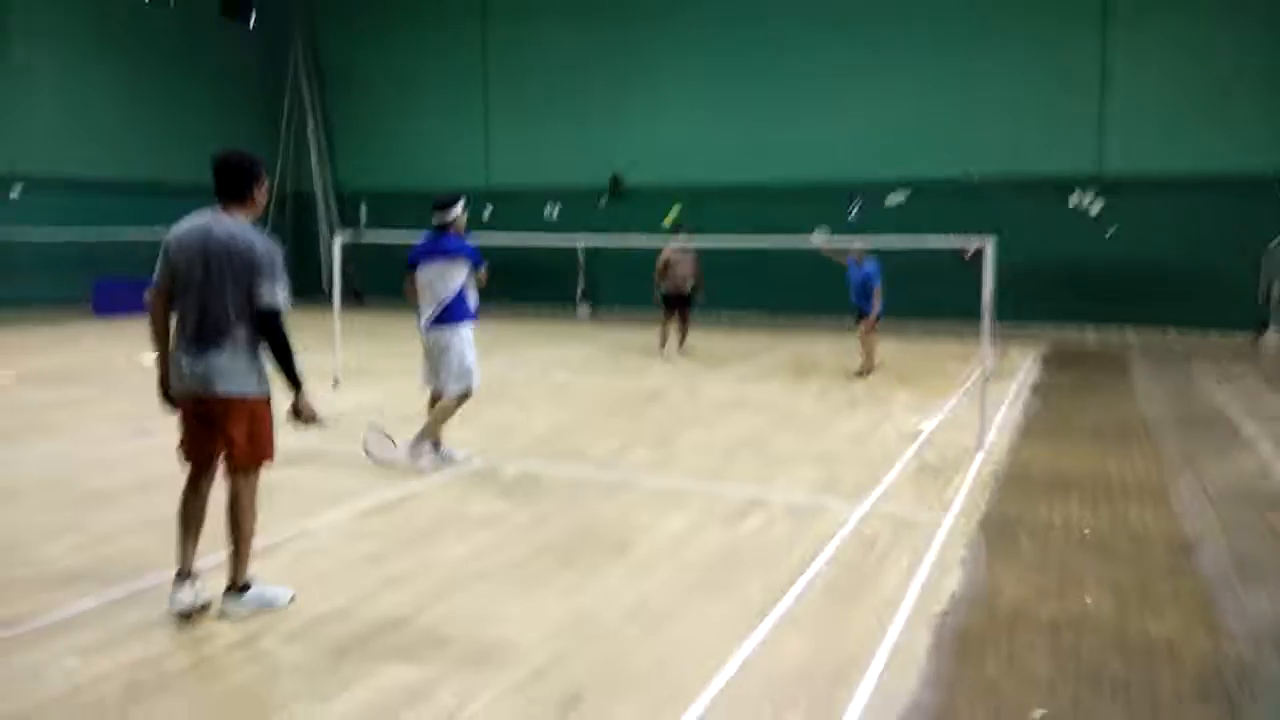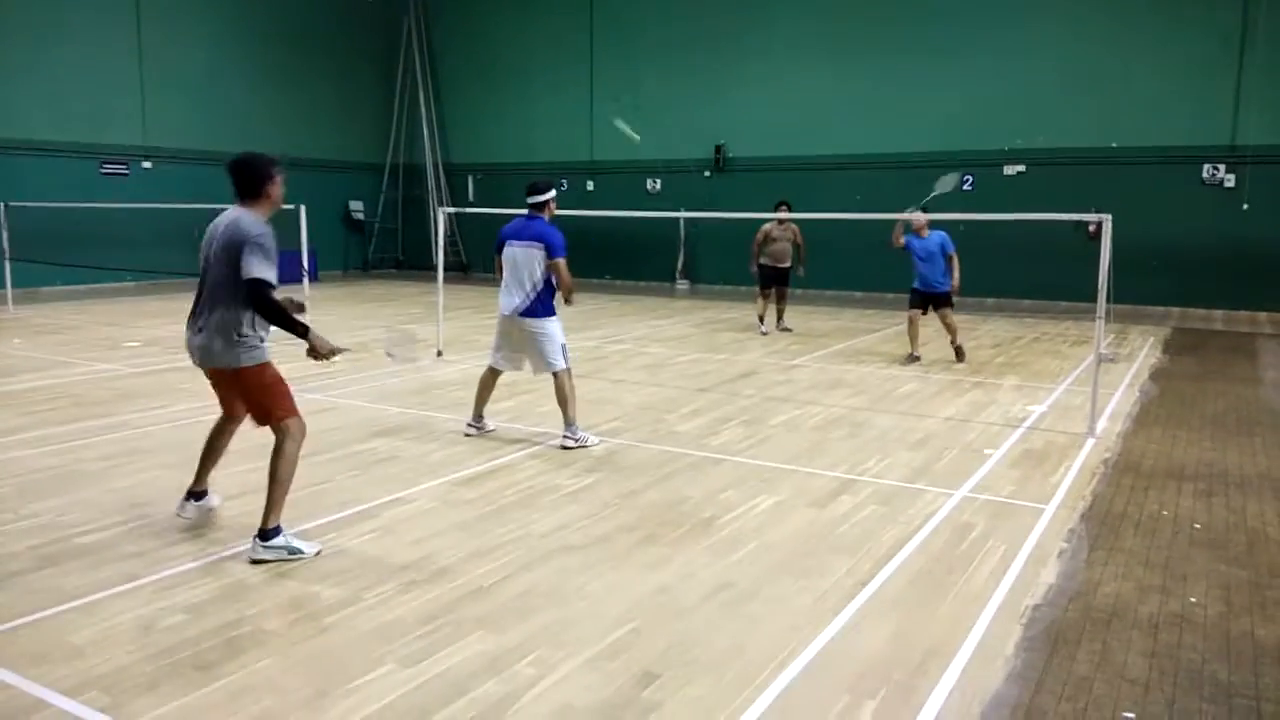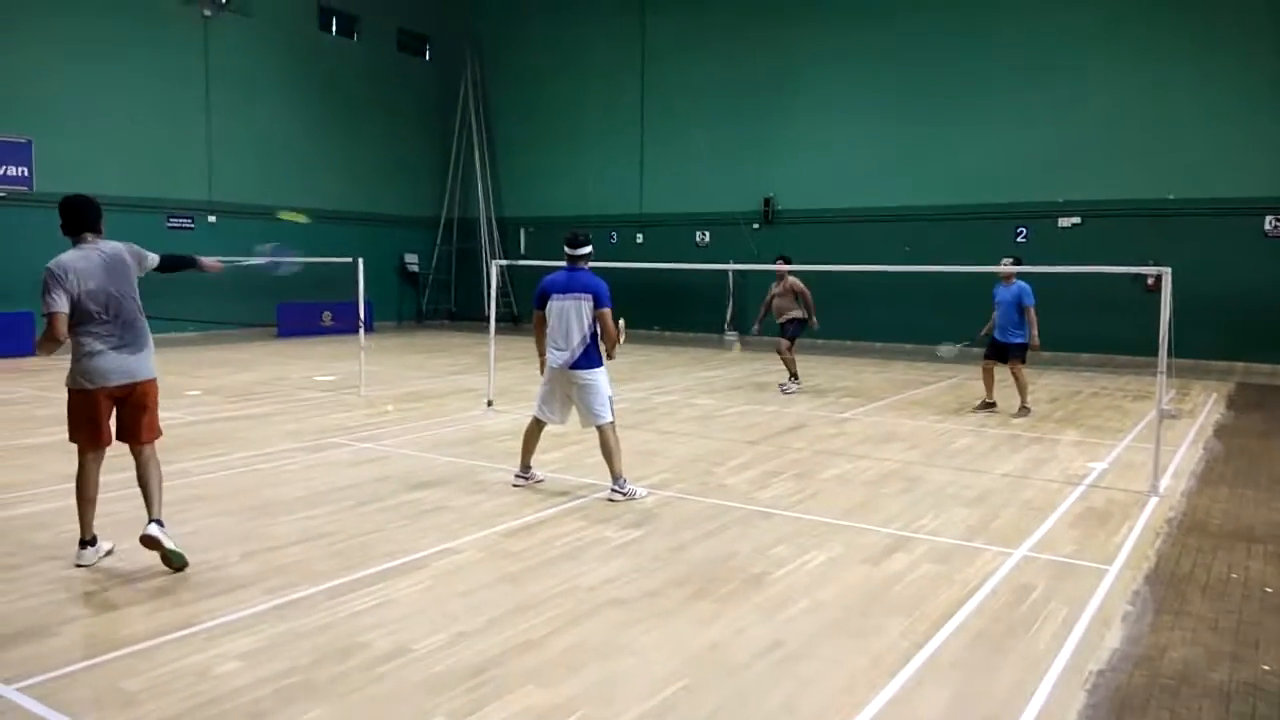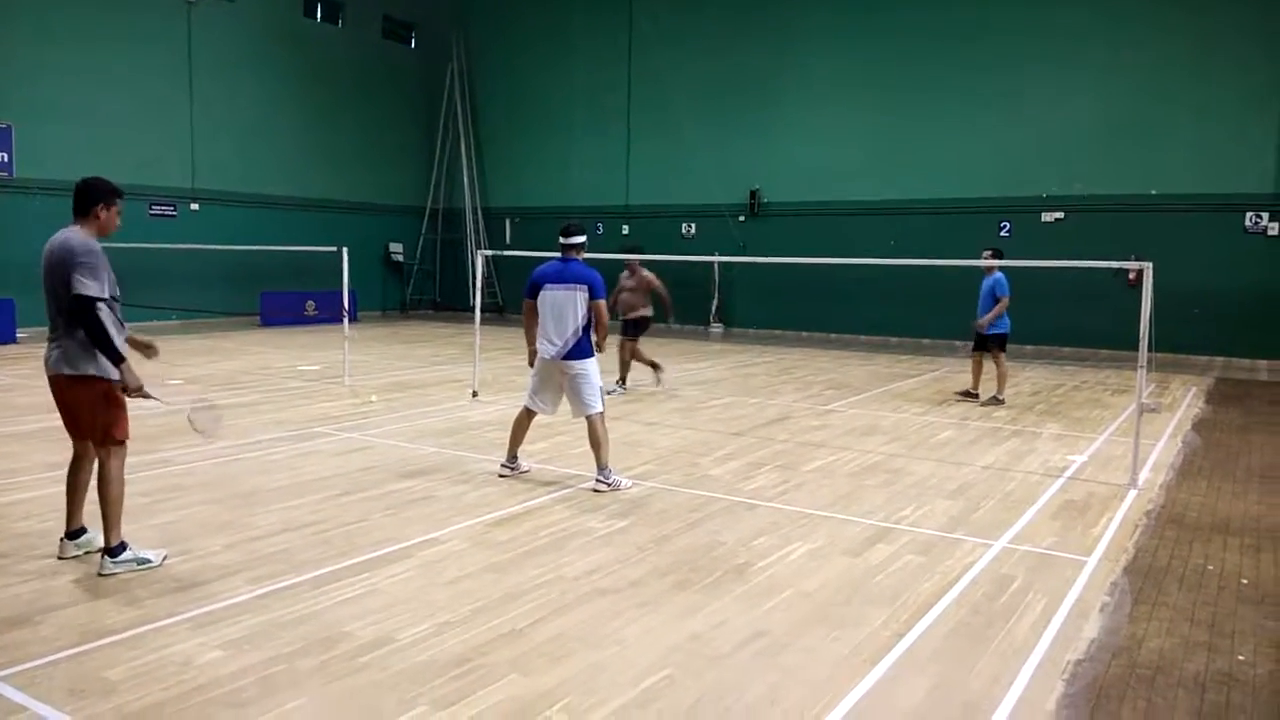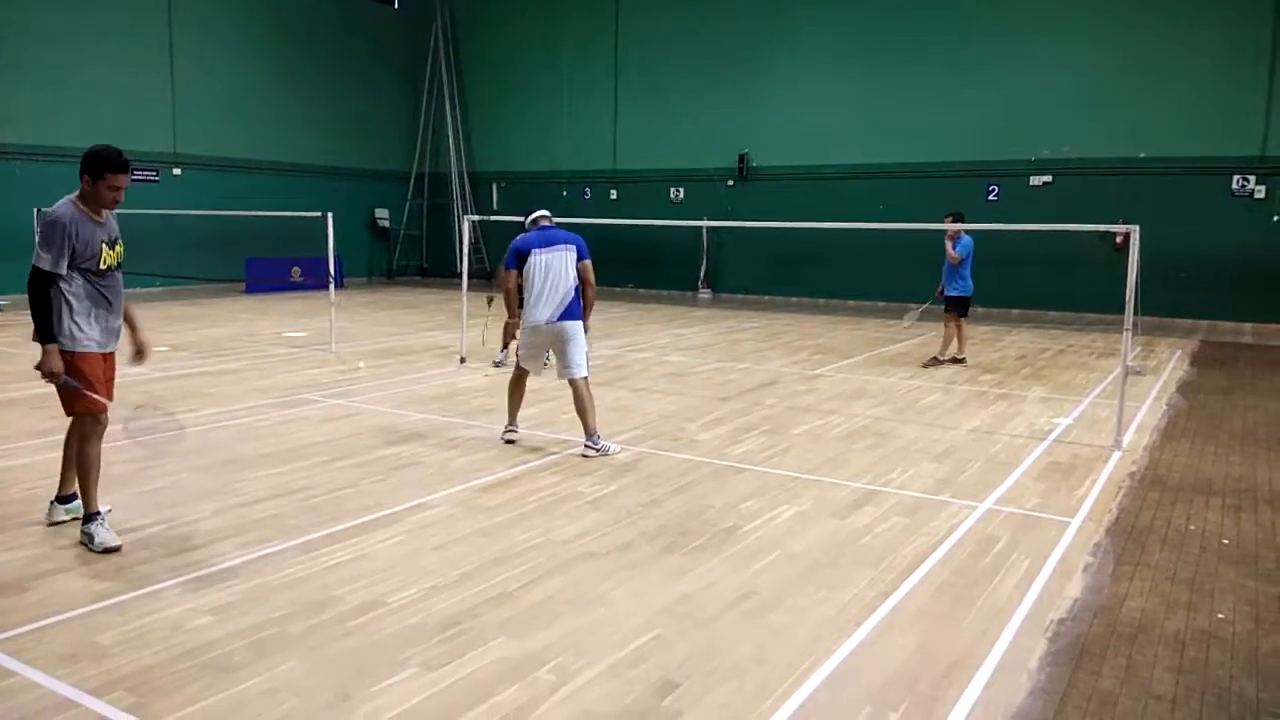
dt=1s
person 1, frame 1
left shoulder: (181, 234)
right shoulder: (260, 247)
left elbow: (158, 307)
right elbow: (270, 327)
left wrist: (165, 369)
right wrist: (298, 390)
left hip: (188, 377)
right hip: (239, 381)
left knee: (199, 475)
right knee: (243, 479)
left ankle: (185, 582)
right ankle: (239, 590)
person 1, frame 2
left shoulder: (223, 223)
right shoulder: (255, 233)
right elbow: (258, 297)
left wrist: (279, 304)
right wrist: (309, 335)
left hip: (205, 342)
right hip: (236, 350)
left knee: (234, 414)
right knee: (291, 430)
left ankle: (196, 495)
right ankle: (268, 536)
person 1, frame 3
left shoulder: (59, 268)
right shoulder: (124, 253)
left elbow: (57, 333)
right elbow: (165, 262)
left wrist: (43, 346)
right wrist: (200, 262)
left hip: (92, 374)
right hip: (138, 369)
left knee: (90, 456)
right knee: (144, 449)
left ankle: (87, 543)
right ankle: (155, 523)
person 1, frame 4
left shoulder: (59, 244)
right shoulder: (86, 248)
right elbow: (87, 314)
left wrist: (128, 339)
right wrist: (122, 364)
left hip: (63, 365)
right hip: (89, 369)
left knee: (85, 450)
right knee: (111, 453)
left ankle: (74, 535)
right ankle: (115, 551)
person 1, frame 5
left shoulder: (108, 219)
right shoulder: (62, 220)
right elbow: (40, 285)
left wrist: (134, 328)
right wrist: (49, 348)
left hip: (104, 339)
right hip: (76, 342)
left knee: (87, 420)
right knee: (92, 422)
left ankle: (65, 499)
right ankle: (92, 519)
person 2, frame 1
left shoulder: (418, 250)
right shoulder: (464, 249)
left elbow: (409, 289)
right elbow: (480, 280)
left hip: (430, 327)
right hip: (454, 328)
left knee: (440, 390)
right knee: (461, 391)
left ankle: (435, 447)
right ankle: (422, 441)
person 2, frame 2
left shoulder: (508, 230)
right shoulder: (550, 234)
right elbow: (563, 278)
right wrist: (567, 295)
left hip: (508, 311)
right hip: (539, 315)
left knee: (494, 367)
right knee: (561, 371)
left ankle: (476, 420)
right ankle: (571, 432)
person 2, frame 3
left shoulder: (547, 283)
right shoulder: (596, 285)
left elbow: (538, 326)
right elbow: (608, 330)
left wrist: (542, 355)
right wrist: (611, 349)
left hip: (555, 364)
right hip: (587, 367)
left knee: (539, 419)
right knee: (605, 425)
left ankle: (523, 472)
right ankle: (619, 485)
person 2, frame 4
left shoulder: (539, 273)
right shoulder: (591, 276)
left elbow: (528, 314)
right elbow: (602, 320)
left wrist: (531, 346)
right wrist: (600, 340)
left hip: (546, 355)
right hip: (579, 358)
left knee: (529, 409)
right knee: (595, 415)
left ankle: (510, 462)
right ankle: (604, 475)
person 2, frame 5
left shoulder: (519, 244)
right shoulder: (574, 241)
left elbow: (509, 286)
right elbow: (589, 283)
left wrist: (513, 318)
right wrist: (585, 317)
left hip: (534, 321)
right hip: (568, 320)
left knee: (520, 371)
right knee: (579, 380)
left ankle: (511, 426)
right ankle: (592, 440)
